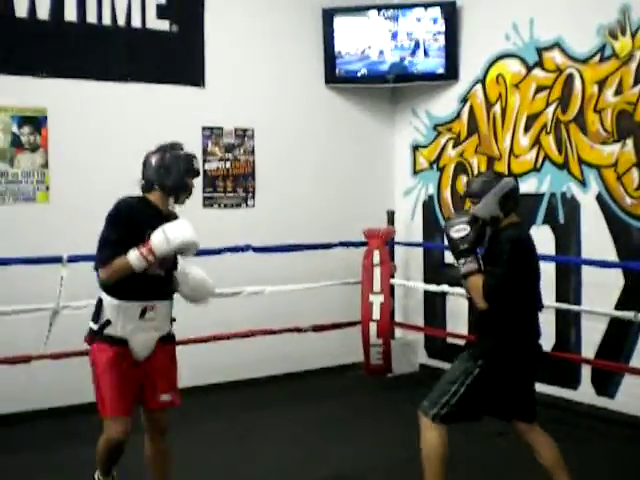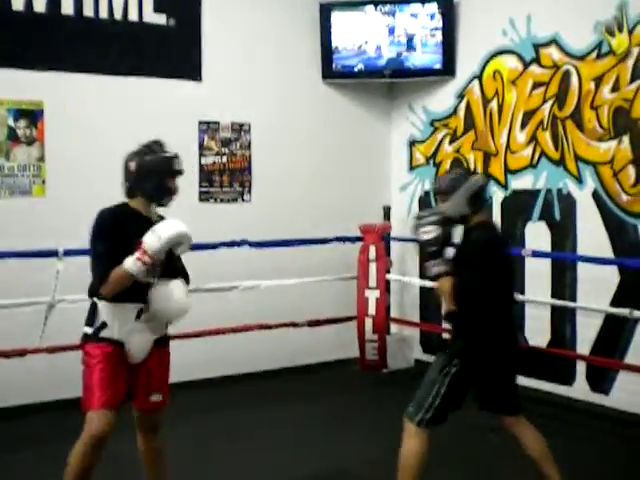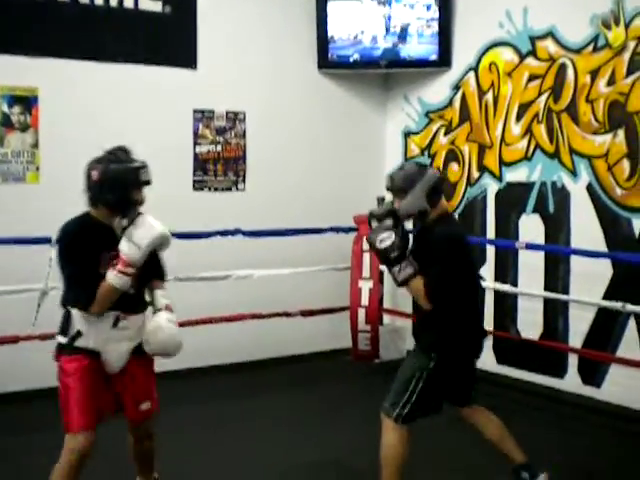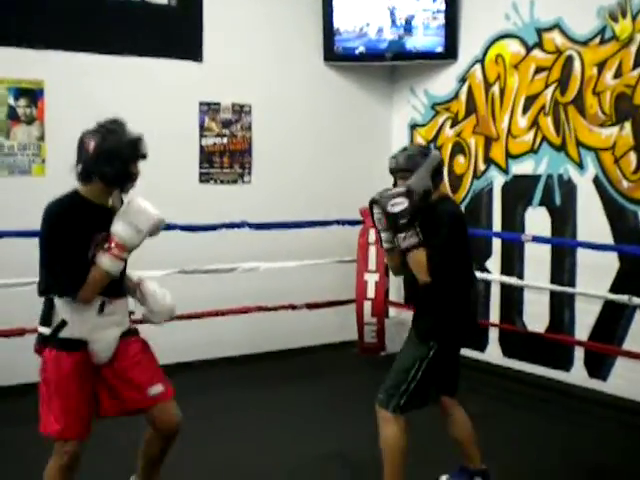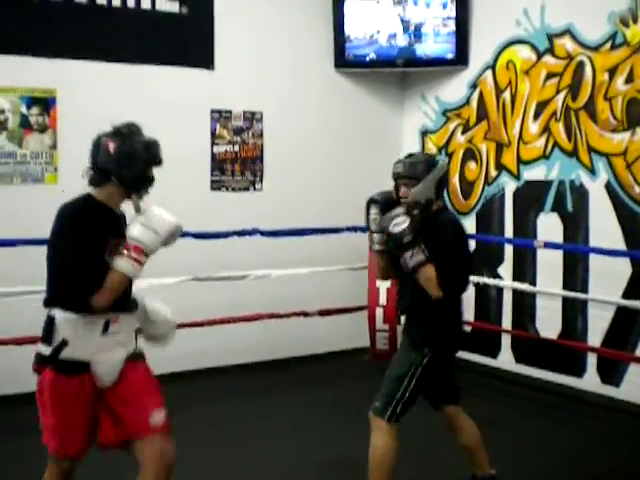
dt=0.2s
person 1, frame 1
left shoulder: (173, 222)
right shoulder: (126, 210)
right elbow: (106, 272)
left wrist: (187, 277)
right wrist: (154, 247)
left hip: (157, 333)
right hip: (114, 333)
left knee: (157, 424)
right knee: (118, 430)
person 1, frame 2
left shoulder: (164, 226)
right shoulder: (110, 220)
left elbow: (178, 276)
right elbow: (107, 288)
left wrist: (174, 290)
right wrist: (149, 249)
left hip: (151, 336)
right hip: (108, 335)
left knee: (149, 423)
right knee: (98, 428)
person 1, frame 3
left shoulder: (136, 225)
right shoulder: (74, 234)
left elbow: (154, 275)
right elbow: (94, 305)
left wrist: (163, 310)
right wrist: (129, 258)
left hip: (129, 344)
right hip: (83, 348)
left knee: (143, 427)
right knee: (79, 445)
person 1, frame 4
left shoulder: (114, 208)
right shoulder: (61, 213)
right elbow: (83, 291)
left wrist: (137, 286)
right wrist: (124, 241)
left hip: (115, 332)
right hip: (69, 339)
left knee: (168, 420)
right knee: (69, 449)
person 1, frame 5
left shoulder: (117, 218)
right shoulder: (75, 215)
right elbow: (96, 297)
left wrist: (139, 307)
right wrist: (141, 246)
left hip: (121, 354)
right hip: (71, 359)
person 2, frame 1
left shoulder: (511, 241)
right shoulder: (513, 236)
left elbow: (484, 299)
right elbow: (487, 288)
left wrist: (464, 252)
right wrist: (471, 247)
left hip: (495, 347)
right hip: (520, 346)
left knee: (431, 417)
right knee: (526, 424)
person 2, frame 2
left shoulder: (479, 242)
right shoulder: (489, 237)
left elbow: (453, 302)
right elbow: (460, 285)
left wrist: (433, 254)
right wrist: (441, 246)
left hip: (470, 345)
right hip: (497, 342)
left knee: (414, 424)
right knee: (512, 418)
person 2, frame 3
left shoulder: (442, 237)
right shoulder: (435, 227)
left elbow: (429, 300)
right elbow: (412, 278)
left wrist: (395, 257)
right wrist: (391, 243)
left hip: (442, 337)
right hip: (462, 333)
left knee: (393, 418)
right knee: (467, 407)
person 2, frame 4
left shoulder: (446, 214)
right shoulder: (423, 211)
left elbow: (428, 274)
right elbow: (398, 266)
left wrist: (405, 226)
right wrist: (386, 225)
left hip: (440, 324)
right hip: (436, 321)
left knee: (388, 408)
right knee: (444, 398)
person 2, frame 5
left shoulder: (448, 227)
right shoulder: (411, 220)
left elbow: (438, 290)
right elbow: (383, 273)
left wrist: (409, 245)
right wrist: (378, 230)
left hip: (434, 332)
right hip: (421, 330)
left knee: (381, 418)
right knee: (449, 408)
